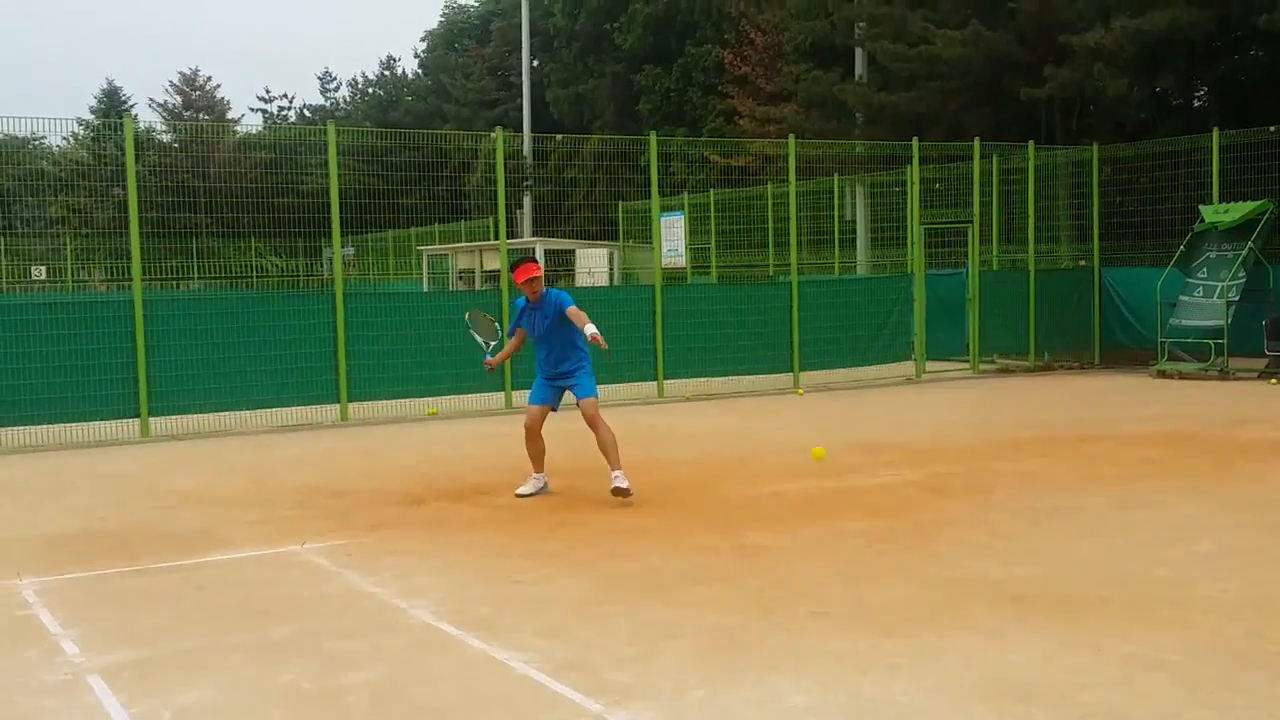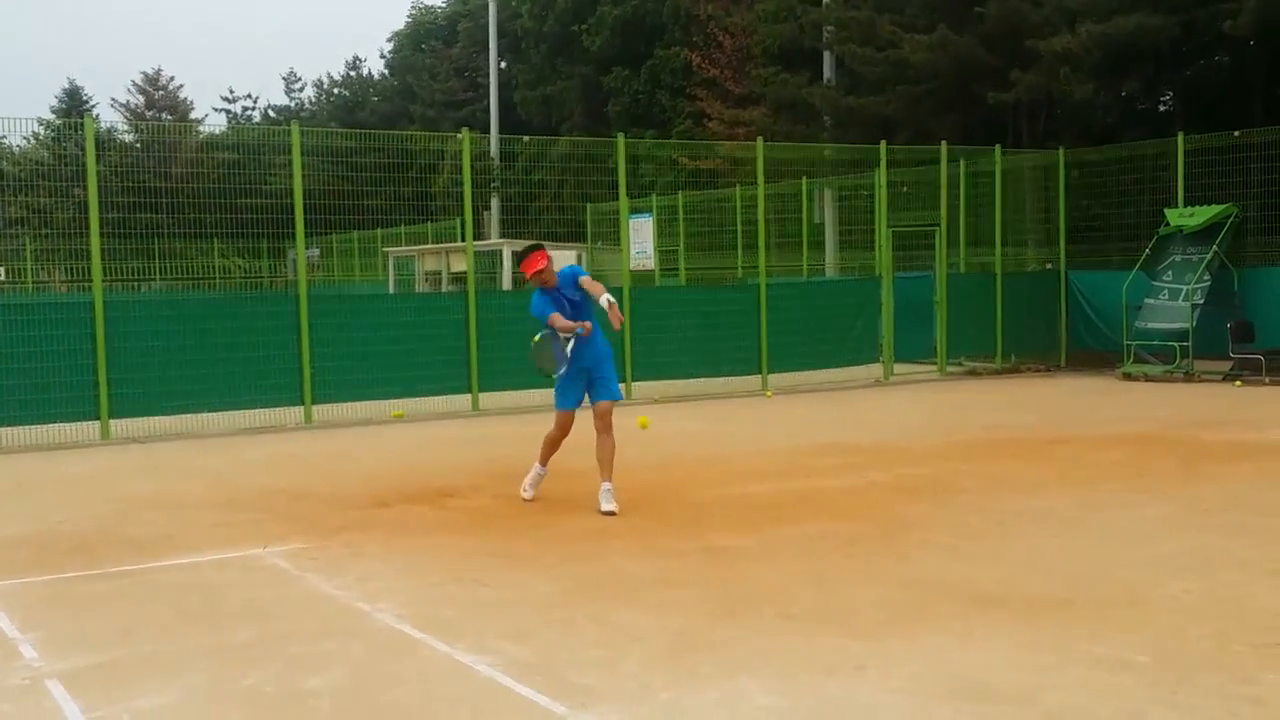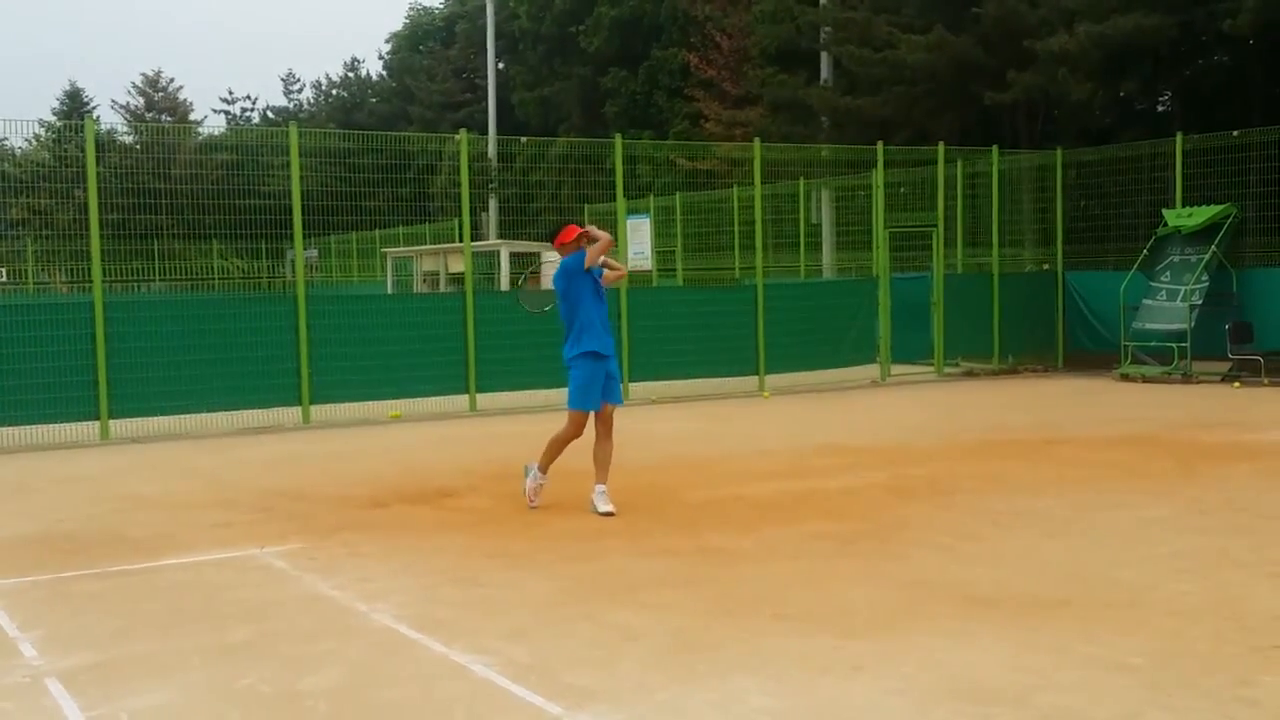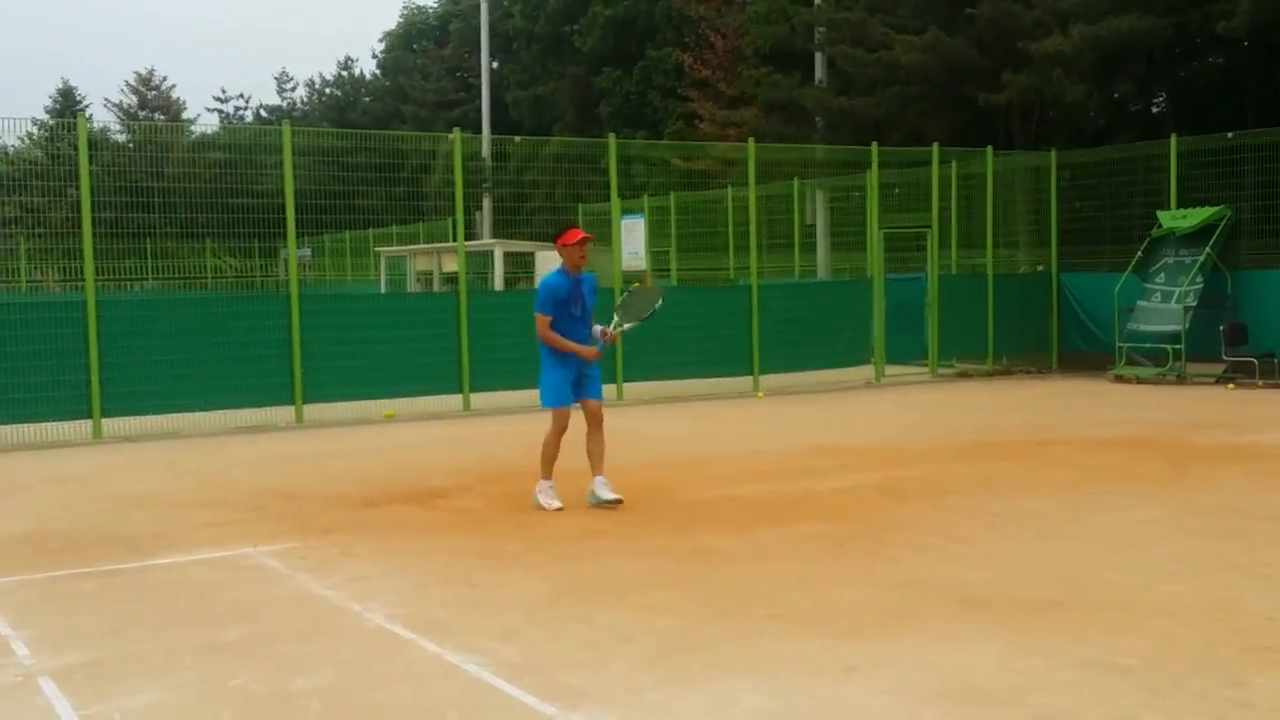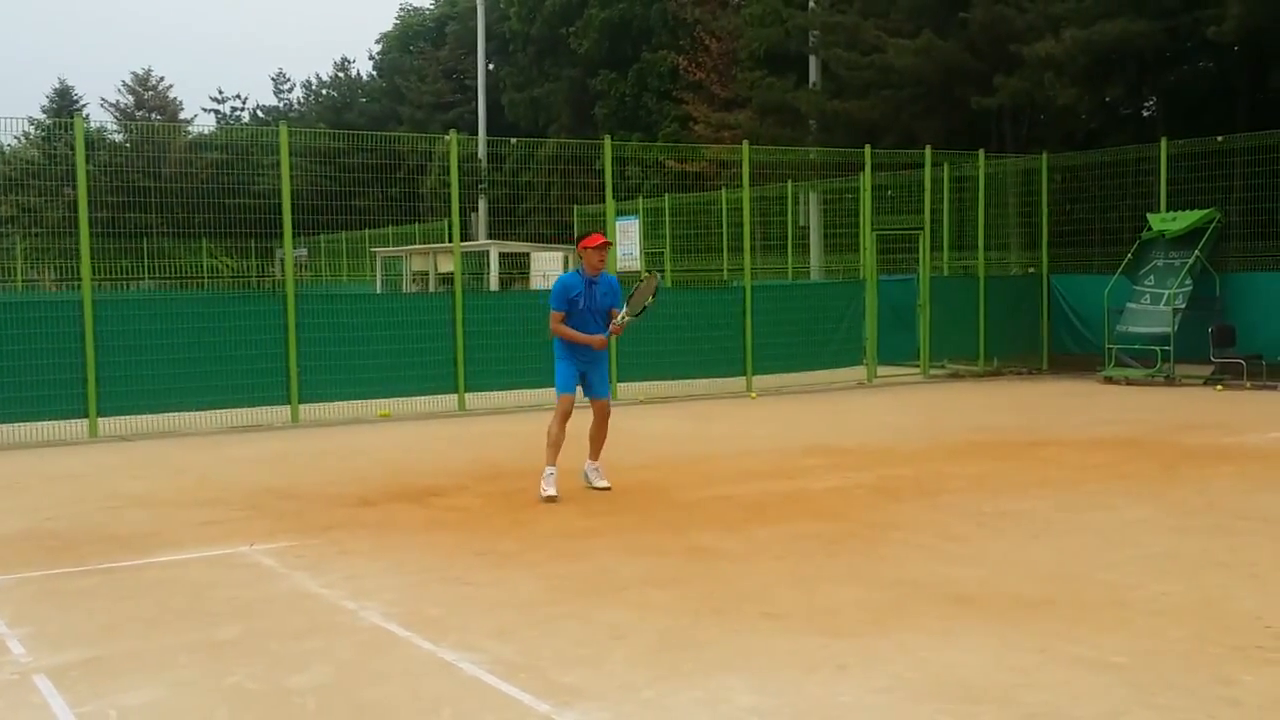
dt=0.5s
person 1, frame 1
left shoulder: (559, 298)
right shoulder: (520, 306)
left elbow: (576, 314)
right elbow: (518, 337)
left wrist: (590, 329)
right wrist: (496, 361)
left hip: (577, 369)
right hip: (547, 374)
left knee: (592, 416)
right knee: (530, 424)
left ankle: (618, 476)
right ankle: (538, 478)
person 1, frame 2
left shoulder: (571, 273)
right shoulder: (539, 302)
left elbow: (591, 285)
right elbow: (560, 324)
left wrist: (607, 300)
right wrist: (577, 327)
left hip: (599, 358)
right hip: (571, 366)
left knee: (604, 422)
right knee: (562, 427)
left ankle: (606, 490)
right ankle: (539, 470)
person 1, frame 3
left shoulder: (589, 272)
right shoulder: (568, 267)
left elbow: (621, 272)
right elbow: (607, 240)
left wrist: (597, 258)
right wrist: (595, 232)
left hip: (606, 355)
right hip: (585, 357)
left knee: (605, 425)
right knee: (575, 428)
left ankle: (600, 492)
right ankle: (538, 472)
person 1, frame 4
left shoulder: (589, 281)
right shoulder: (550, 285)
right elbow: (542, 331)
left wrist: (601, 333)
right wrist: (579, 349)
left hip: (586, 361)
right hip: (558, 361)
left knee: (595, 418)
right knee: (560, 423)
left ankle: (599, 486)
right ankle: (544, 487)
person 1, frame 5
left shoulder: (612, 283)
right shoulder: (565, 283)
left elbow: (615, 319)
right elbow: (555, 326)
left wrist: (616, 328)
right wrist: (589, 339)
left hip: (597, 358)
right hip: (568, 355)
left knee: (603, 412)
right knee: (563, 409)
left ankle: (592, 467)
right ankle: (549, 474)
